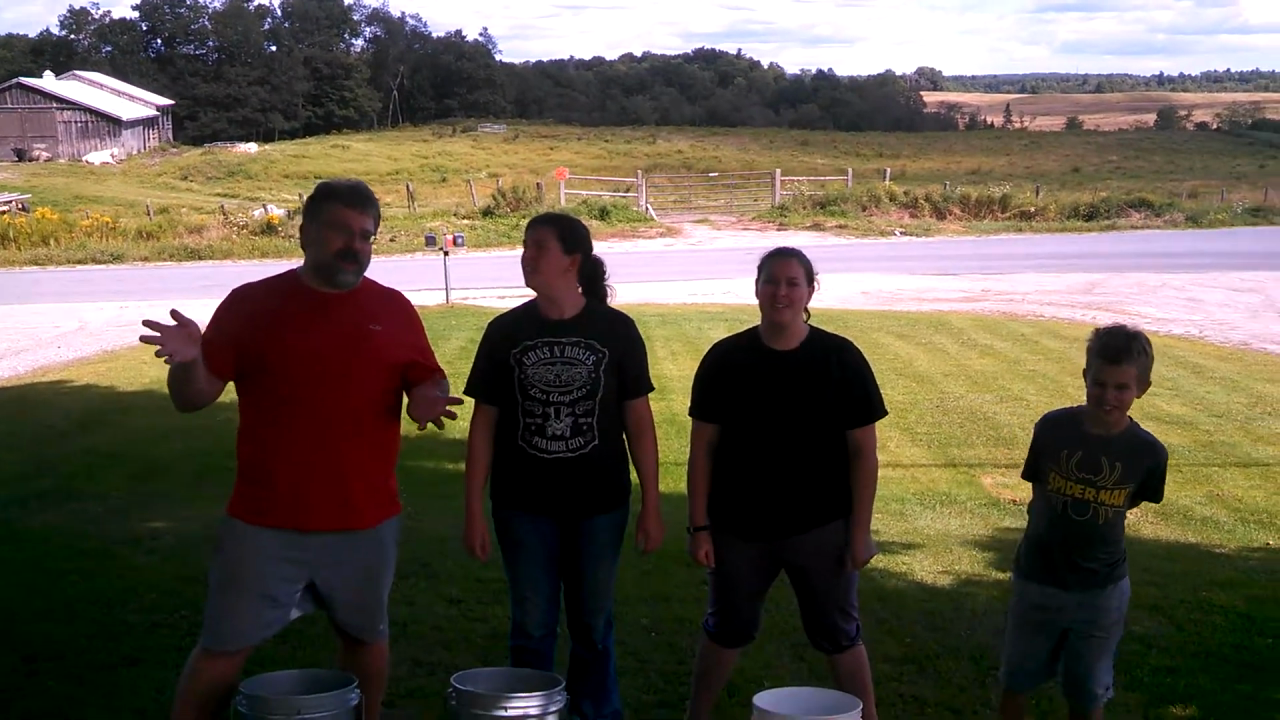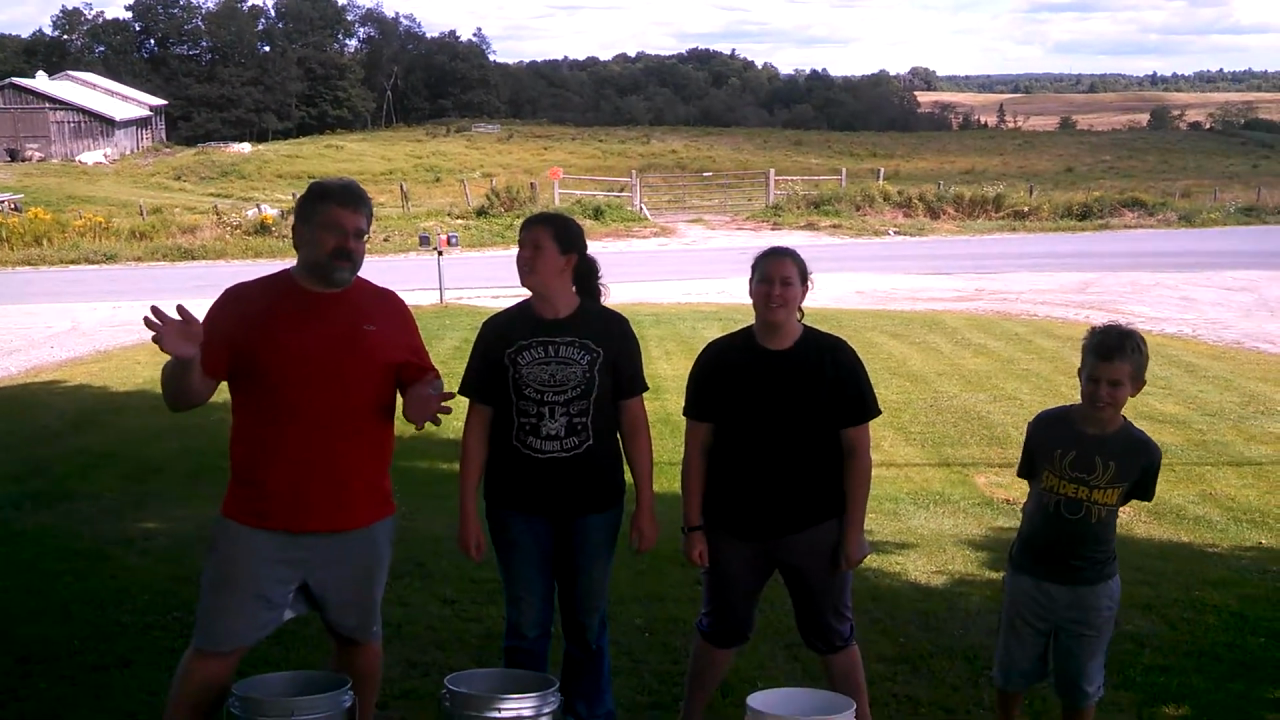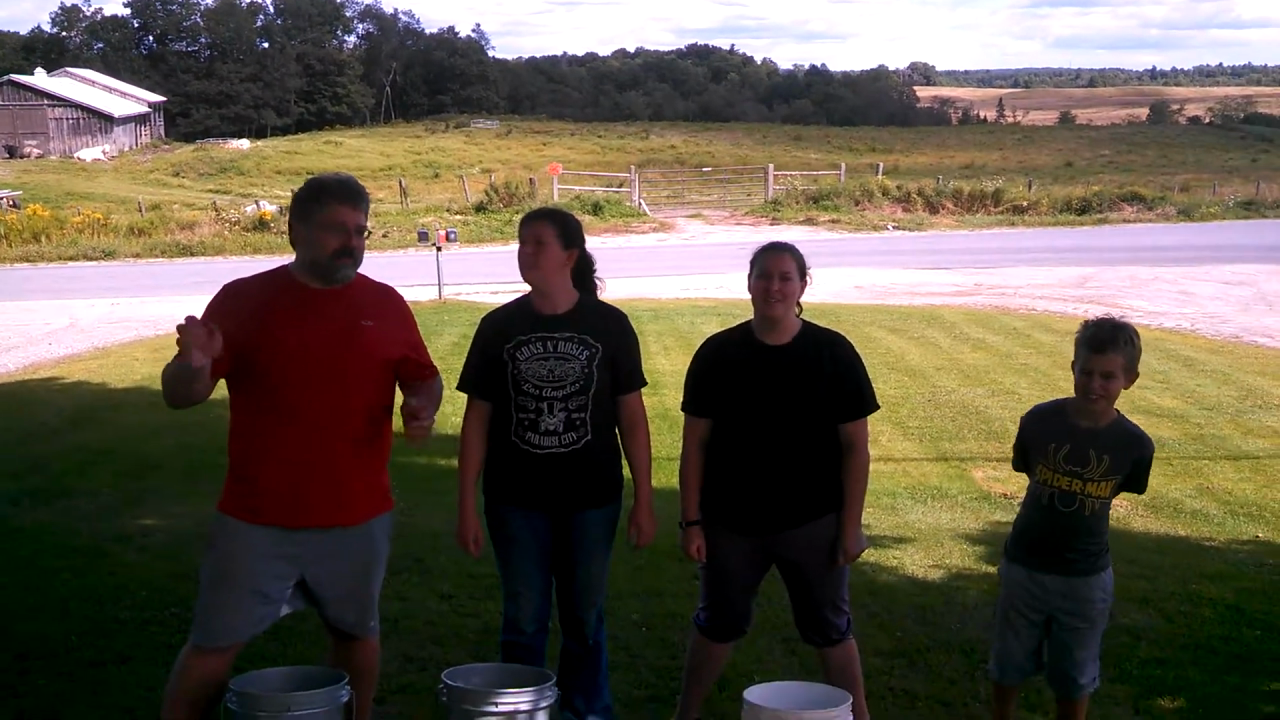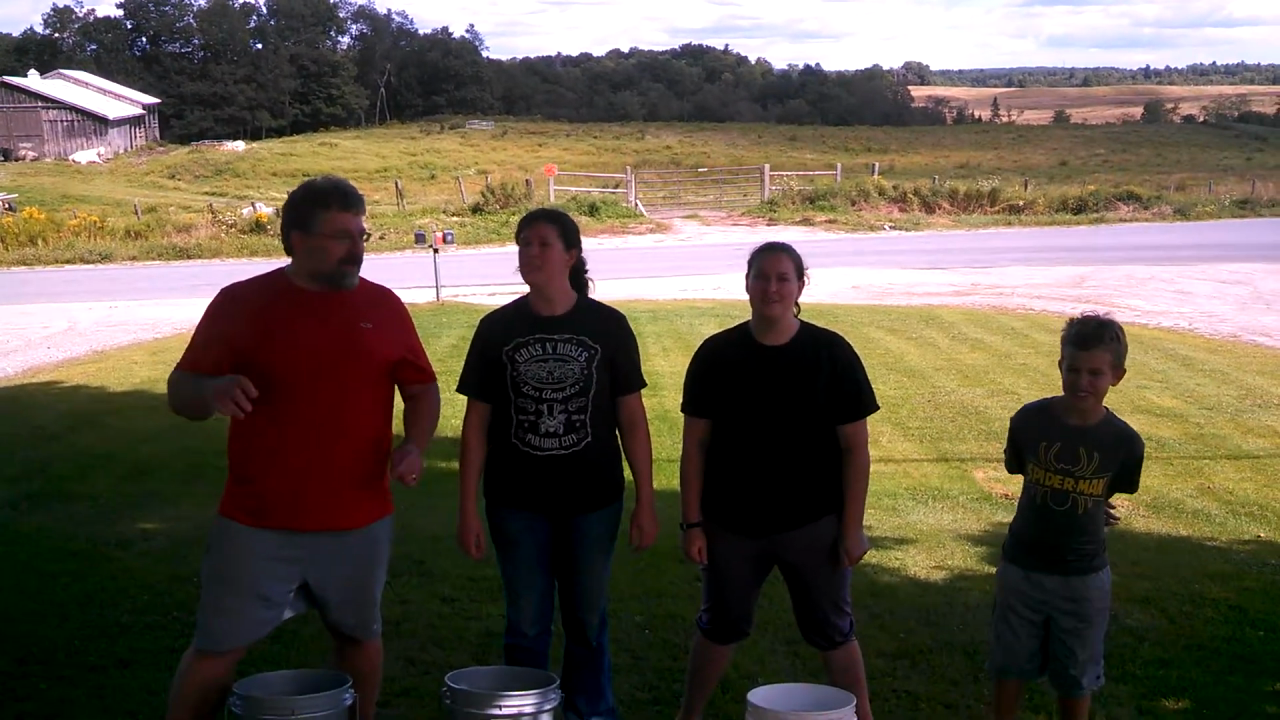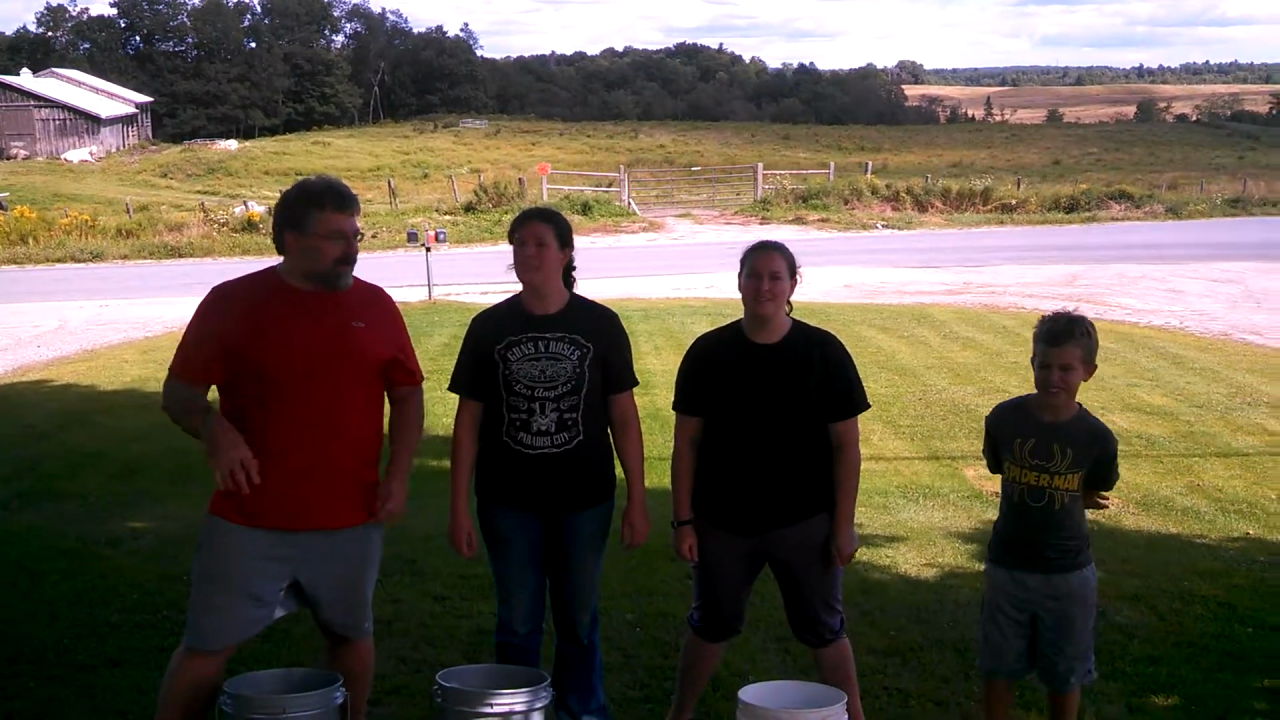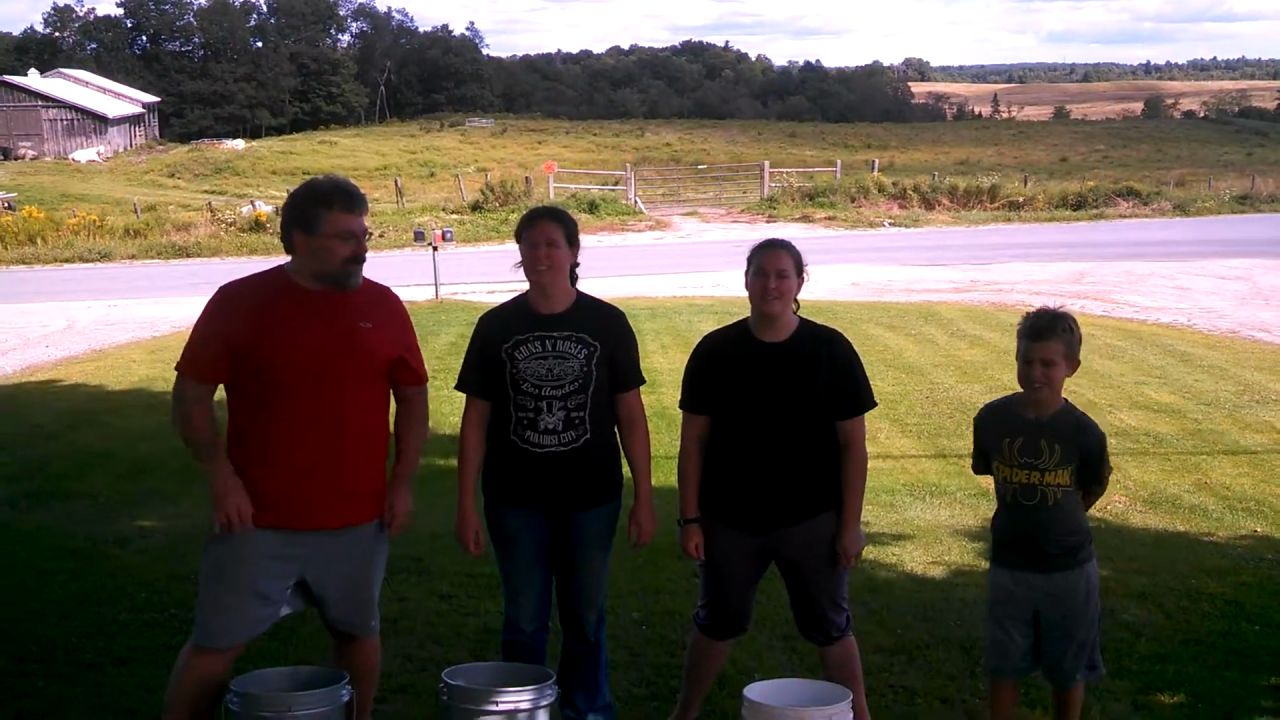
dt=0.1s
person 1, frame 1
left shoulder: (393, 309)
right shoulder: (250, 303)
left elbow: (432, 382)
right elbow: (191, 397)
left wrist: (427, 398)
right wrist: (188, 363)
left hip: (366, 521)
right hip: (265, 522)
left knee: (366, 636)
right knee: (223, 646)
person 1, frame 2
left shoulder: (387, 308)
right shoulder: (243, 303)
left elbow: (426, 380)
right elbow: (183, 398)
left wrist: (422, 398)
right wrist: (186, 361)
left hip: (359, 521)
right hip: (258, 523)
left knee: (359, 636)
right knee: (216, 647)
person 1, frame 3
left shoulder: (384, 304)
right shoulder: (241, 299)
left elbow: (425, 379)
right elbow: (177, 390)
left wrist: (422, 406)
right wrist: (196, 367)
left hip: (358, 516)
right hip: (256, 518)
left knee: (356, 631)
right knee: (213, 642)
person 1, frame 4
left shoulder: (382, 306)
right shoulder: (240, 303)
left elbow: (422, 386)
right elbow: (181, 395)
left wrist: (415, 443)
right wrist: (214, 389)
left hip: (359, 520)
right hip: (258, 522)
left knee: (359, 634)
right knee: (216, 646)
person 1, frame 5
left shoulder: (375, 305)
right shoulder: (230, 302)
left elbow: (408, 393)
right elbow: (178, 393)
left wrist: (398, 472)
right wrist: (217, 432)
left hip: (349, 519)
right hip: (249, 521)
left knee: (350, 633)
right knee: (207, 645)
person 1, frame 6
left shoulder: (382, 304)
right shoulder: (237, 301)
left elbow: (412, 393)
right elbow: (188, 393)
left wrist: (403, 481)
right wrist: (219, 470)
left hip: (356, 519)
right hip: (257, 520)
left knee: (357, 632)
right knee: (215, 643)
person 2, frame 1
left shoulder: (616, 330)
right shoulder: (504, 332)
left elbow: (638, 420)
right elbow: (484, 423)
left wrist: (651, 505)
right wrist: (473, 509)
left hip: (599, 504)
right hip: (524, 506)
left knee: (592, 625)
right knee: (532, 626)
person 2, frame 2
left shoulder: (610, 329)
right shoulder: (499, 331)
left elbow: (633, 420)
right elbow: (478, 423)
left wrist: (646, 504)
right wrist: (467, 509)
left hip: (593, 504)
right hip: (518, 505)
left knee: (587, 624)
right knee: (526, 626)
person 2, frame 3
left shoulder: (609, 324)
right shoulder: (498, 326)
left elbow: (631, 414)
right elbow: (478, 418)
left wrist: (644, 499)
right wrist: (466, 504)
left hip: (591, 498)
right hip: (516, 500)
left knee: (584, 619)
right knee: (524, 621)
person 2, frame 4
left shoulder: (607, 325)
right shoulder: (497, 329)
left elbow: (631, 416)
right elbow: (477, 421)
left wrist: (645, 501)
right wrist: (467, 507)
left hip: (592, 500)
right hip: (517, 502)
left knee: (587, 621)
right knee: (526, 624)
person 2, frame 5
left shoulder: (600, 324)
right shoulder: (488, 327)
left elbow: (623, 415)
right elbow: (469, 419)
left wrist: (637, 499)
right wrist: (458, 506)
left hip: (584, 499)
right hip: (508, 501)
left knee: (578, 620)
right knee: (517, 622)
person 2, frame 6
left shoulder: (607, 322)
right shoulder: (496, 326)
left elbow: (630, 413)
right elbow: (476, 418)
left wrist: (643, 497)
right wrist: (466, 504)
left hip: (591, 497)
right hip: (515, 499)
left knee: (584, 617)
right knee: (524, 620)
person 3, frame 1
left shoulder: (841, 358)
right shoulder: (724, 359)
left elbow: (863, 451)
right elbow: (703, 448)
left wrist: (859, 531)
right wrist: (699, 526)
left hip: (821, 527)
right hip: (739, 527)
left knee: (840, 635)
right knee: (725, 631)
person 3, frame 2
left shoulder: (835, 358)
right shoulder: (719, 358)
left elbow: (856, 451)
right elbow: (697, 447)
left wrist: (853, 530)
right wrist: (694, 525)
left hip: (815, 526)
right hip: (733, 526)
left knee: (832, 635)
right knee: (719, 630)
person 3, frame 3
left shoulder: (833, 352)
right shoulder: (717, 353)
left elbow: (854, 445)
right elbow: (696, 442)
left wrist: (850, 524)
right wrist: (692, 520)
left hip: (813, 520)
right hip: (731, 521)
left knee: (830, 629)
right knee: (716, 625)
person 3, frame 4
left shoulder: (832, 353)
right shoulder: (716, 354)
left elbow: (854, 446)
right elbow: (695, 443)
left wrist: (852, 526)
right wrist: (692, 522)
left hip: (813, 522)
right hip: (732, 523)
left knee: (833, 630)
right knee: (719, 627)
person 3, frame 5
left shoulder: (824, 352)
right shoulder: (708, 352)
left elbow: (846, 444)
right elbow: (687, 442)
left wrist: (843, 524)
right wrist: (683, 519)
left hip: (805, 520)
right hip: (723, 521)
left knee: (824, 629)
right knee: (710, 625)
person 3, frame 6
left shoulder: (831, 349)
right shoulder: (715, 350)
left elbow: (853, 443)
right elbow: (694, 440)
left wrist: (850, 523)
right wrist: (690, 517)
left hip: (812, 518)
right hip: (729, 519)
left knee: (830, 626)
right knee: (716, 622)
person 4, frame 1
left shoulder: (1148, 452)
right shoulder: (1051, 427)
left elbow: (1131, 502)
left wrist: (1090, 519)
right wrist: (1055, 522)
left hip: (1102, 587)
right hip: (1037, 576)
left knee: (1088, 685)
right knee: (1018, 673)
person 4, frame 2
left shoulder: (1141, 451)
right shoulder: (1045, 426)
left elbow: (1121, 500)
left wrist: (1084, 517)
right wrist: (1050, 519)
left hip: (1092, 584)
right hip: (1030, 572)
left knee: (1080, 683)
right knee: (1012, 673)
person 4, frame 3
left shoulder: (1134, 444)
right shoulder: (1039, 420)
left elbow: (1118, 492)
left wrist: (1080, 513)
right wrist: (1055, 511)
left hip: (1086, 575)
right hip: (1024, 565)
left knee: (1074, 674)
right knee: (1008, 664)
person 4, frame 4
left shoulder: (1124, 442)
right shoulder: (1029, 419)
left elbow: (1110, 493)
right wrist: (1050, 510)
left hip: (1083, 575)
right hip: (1022, 566)
left knee: (1076, 673)
right knee: (1010, 664)
person 4, frame 5
left shoulder: (1096, 437)
right shoulder: (1003, 418)
left elbow: (1096, 492)
left wrist: (1062, 516)
right wrist: (1040, 509)
left hip: (1067, 570)
right hip: (1007, 563)
left knee: (1064, 669)
right knee: (999, 662)
person 4, frame 6
left shoulder: (1083, 431)
right shoulder: (991, 419)
left elbow: (1093, 490)
left wrist: (1061, 509)
right wrist: (1024, 512)
left hip: (1069, 566)
right hip: (1009, 564)
left knee: (1069, 666)
right knee: (1004, 661)
